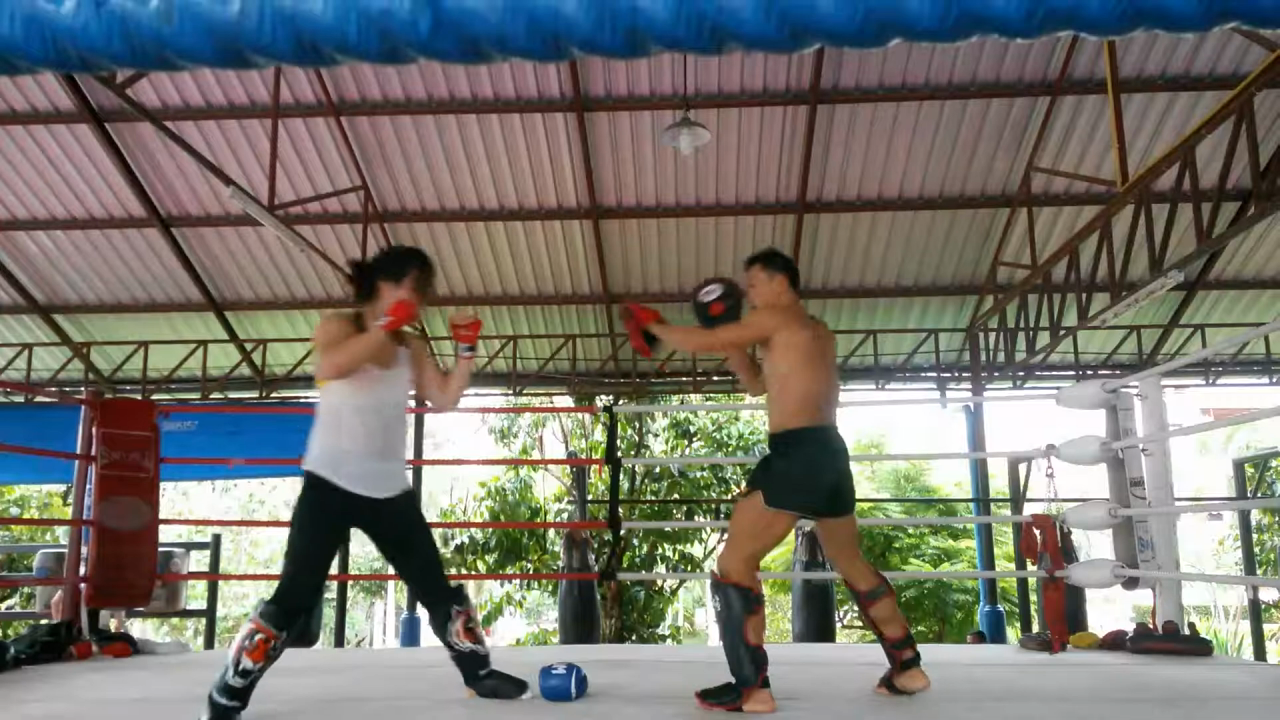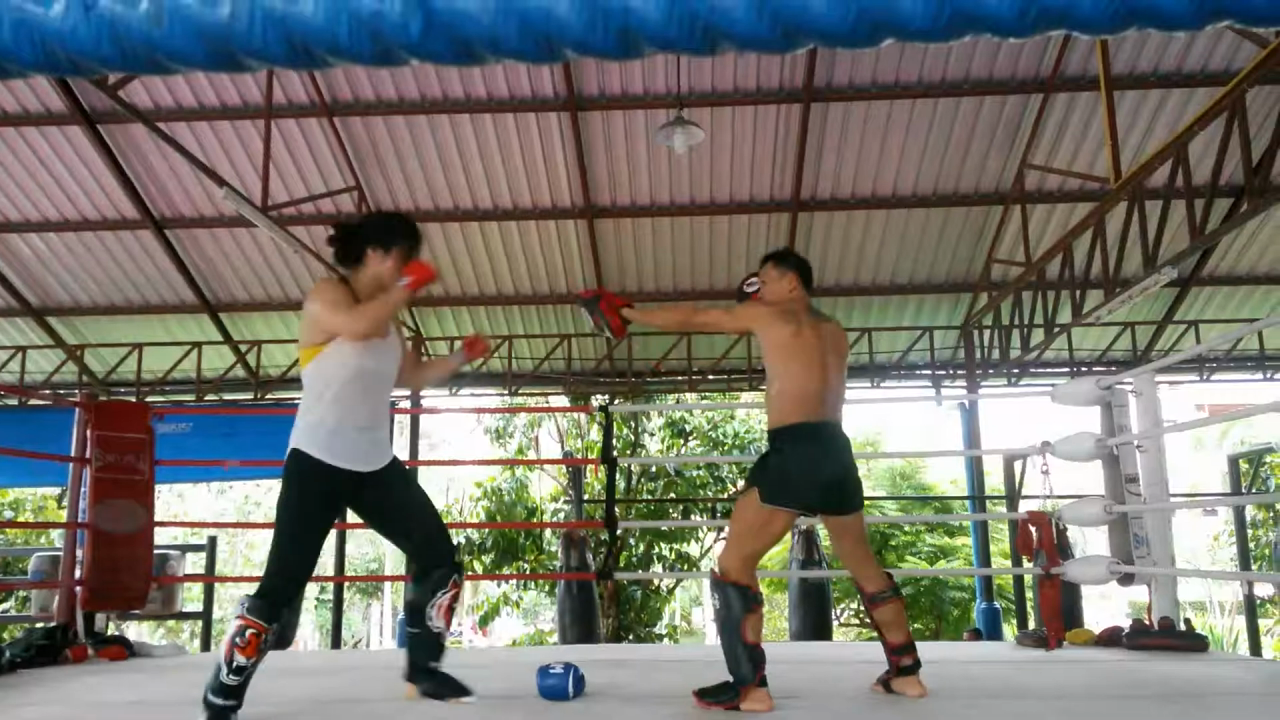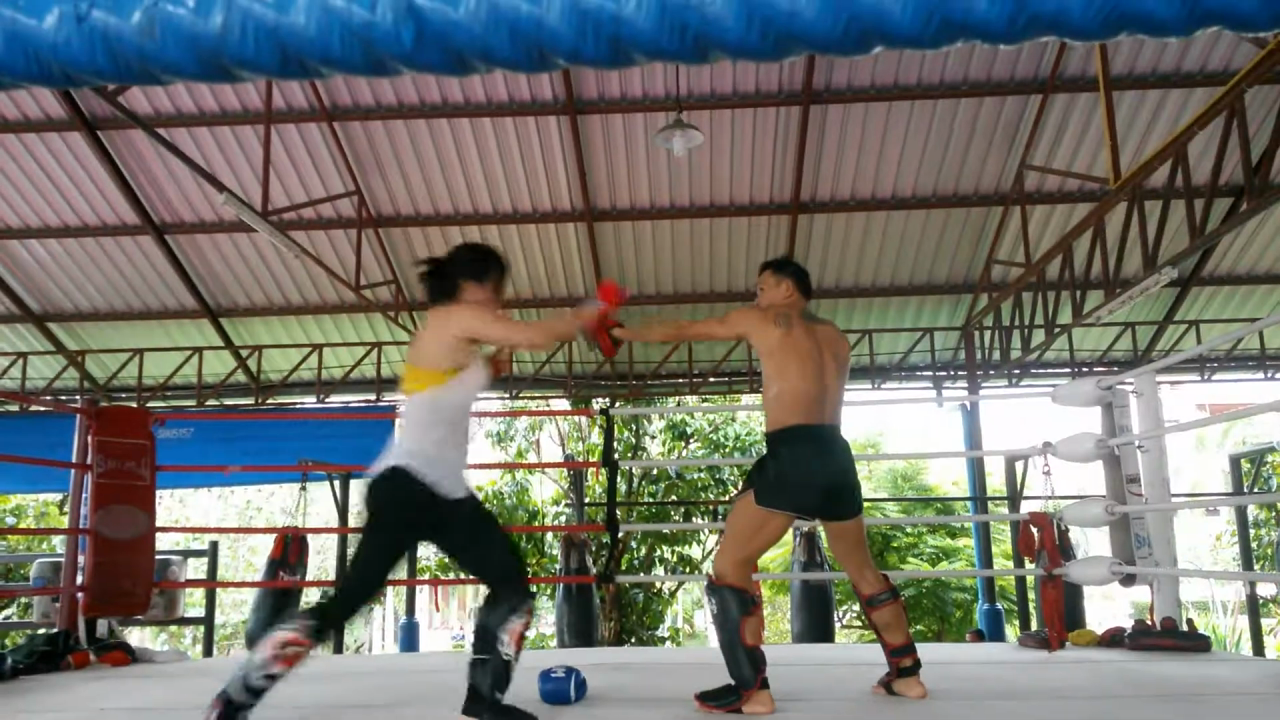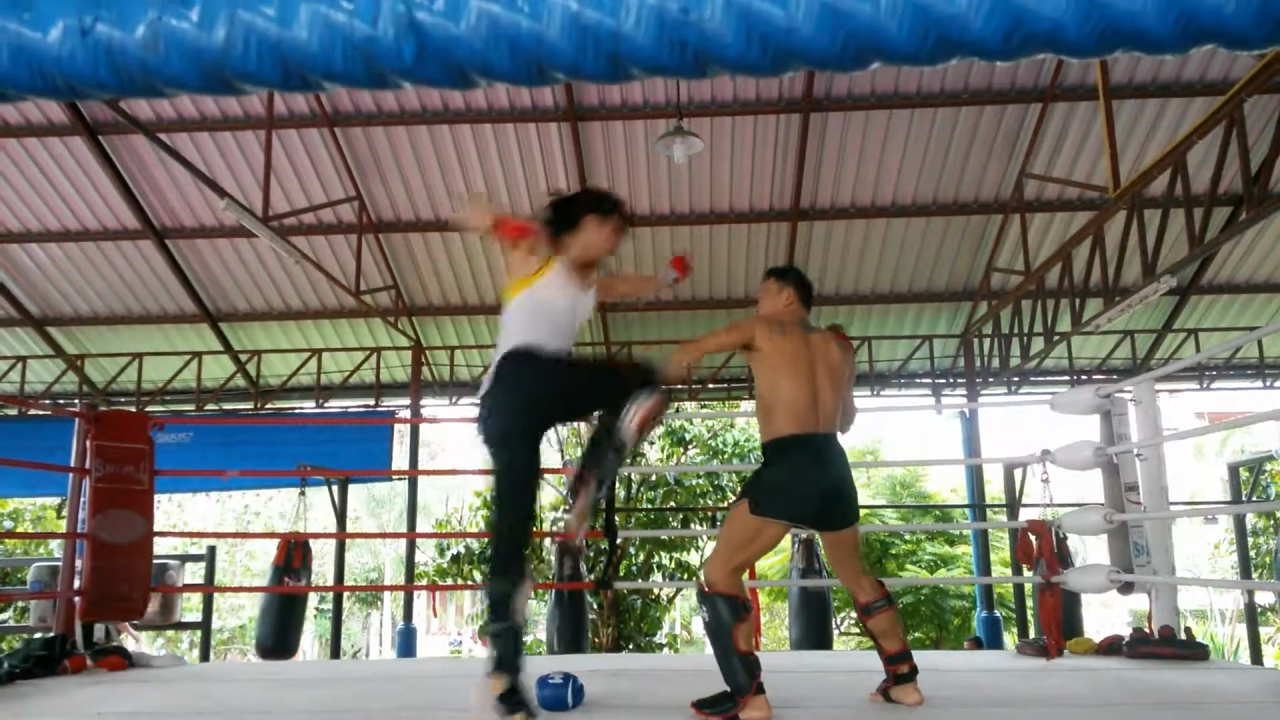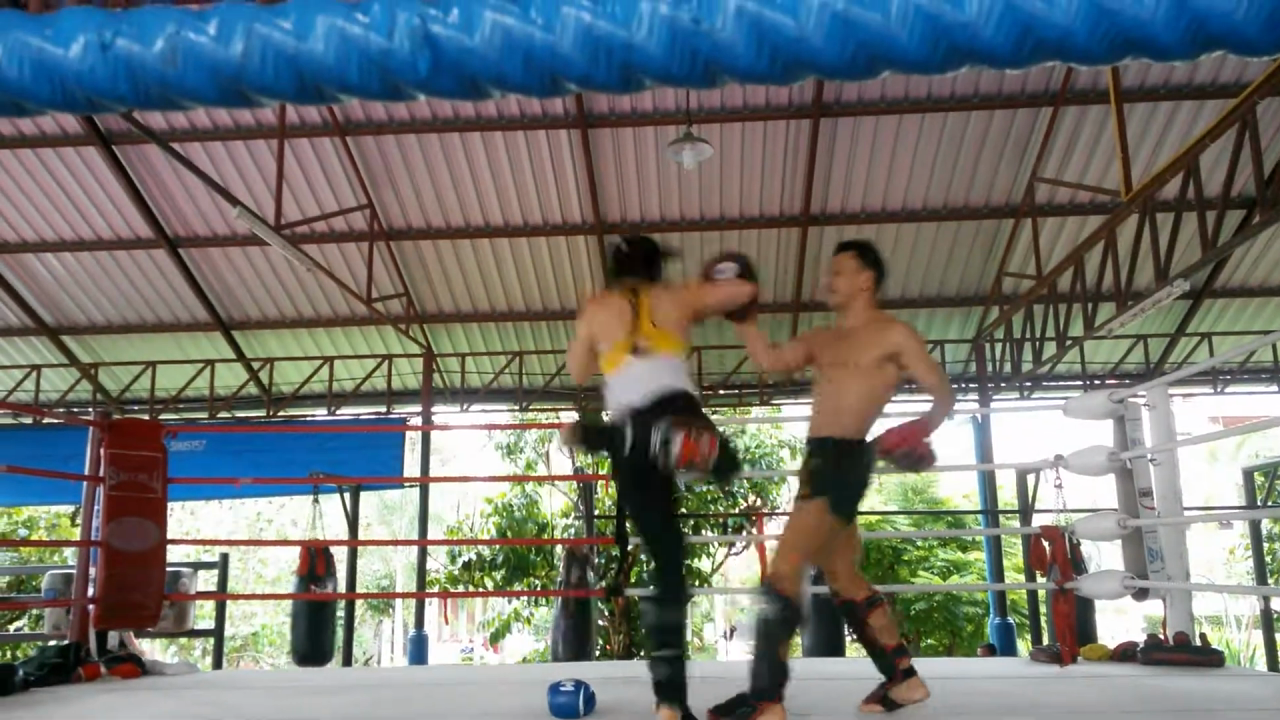
dt=0.3s
person 1, frame 1
left shoulder: (410, 346)
right shoulder: (337, 326)
left elbow: (446, 397)
right elbow: (329, 367)
left wrist: (465, 348)
right wrist: (384, 326)
left hip: (389, 492)
right hip: (328, 486)
left knee: (436, 590)
right knee: (294, 598)
left ankle: (478, 672)
person 1, frame 2
left shoulder: (383, 316)
right shoulder: (324, 296)
left elbow: (411, 375)
right elbow: (354, 327)
left wrist: (460, 358)
right wrist: (405, 285)
left hip: (377, 466)
right hip: (317, 463)
left knee: (440, 558)
right knee: (283, 585)
left ankle: (424, 666)
person 1, frame 3
left shoulder: (450, 338)
right shoulder: (456, 319)
right elbow: (535, 337)
left wrist: (485, 370)
right wrist: (592, 311)
left hip: (445, 490)
right hip: (407, 484)
left knee: (512, 580)
right knee: (346, 601)
person 1, frame 4
left shoulder: (586, 281)
right shoulder: (534, 248)
left elbow: (640, 288)
right elbow: (471, 216)
left wrist: (672, 275)
right wrist: (505, 225)
left hip: (504, 405)
right hip: (527, 372)
left knee: (509, 541)
right knee: (642, 388)
left ankle: (506, 673)
right ankle: (589, 484)
person 1, frame 5
left shoulder: (595, 312)
right shoulder: (675, 296)
left elbow: (579, 375)
right elbow: (745, 292)
right wrist: (696, 302)
left hip: (633, 439)
right hip: (670, 409)
left knee: (668, 567)
right ankle: (616, 436)
person 2, frame 1
left shoulder: (775, 317)
right shoulder: (820, 332)
left elbow: (705, 343)
left wrist: (652, 325)
right wrist: (728, 332)
left hip: (796, 455)
right hip: (830, 453)
left knee: (734, 563)
right knee: (852, 564)
left ankle: (751, 686)
right ankle: (907, 667)
person 2, frame 2
left shoulder: (767, 313)
right shoulder: (834, 332)
left elbow: (689, 317)
left wrist: (627, 313)
left hip: (794, 452)
right hip: (835, 451)
left knee: (734, 562)
right knee: (862, 563)
left ankle: (749, 685)
right ankle: (905, 671)
person 2, frame 3
left shoulder: (763, 319)
right shoulder: (835, 337)
left elbow: (683, 330)
left wrist: (621, 332)
left hip: (792, 457)
right hip: (834, 455)
left knee: (729, 565)
right knee: (861, 567)
left ankle: (750, 688)
right ankle: (906, 672)
person 2, frame 4
left shoulder: (756, 329)
right shoulder: (835, 346)
left elbow: (692, 351)
right wrist: (834, 349)
left hip: (789, 467)
right hip: (830, 465)
left knee: (719, 572)
right knee: (855, 576)
right ankle: (903, 678)
person 2, frame 5
left shoulder: (894, 333)
right shoulder: (828, 338)
left elbow: (943, 393)
right elbow: (771, 363)
left wrist: (919, 428)
right wrist: (740, 317)
left hip: (840, 464)
right hip: (830, 465)
left knee: (785, 570)
right knee: (843, 577)
right ankle: (902, 677)
